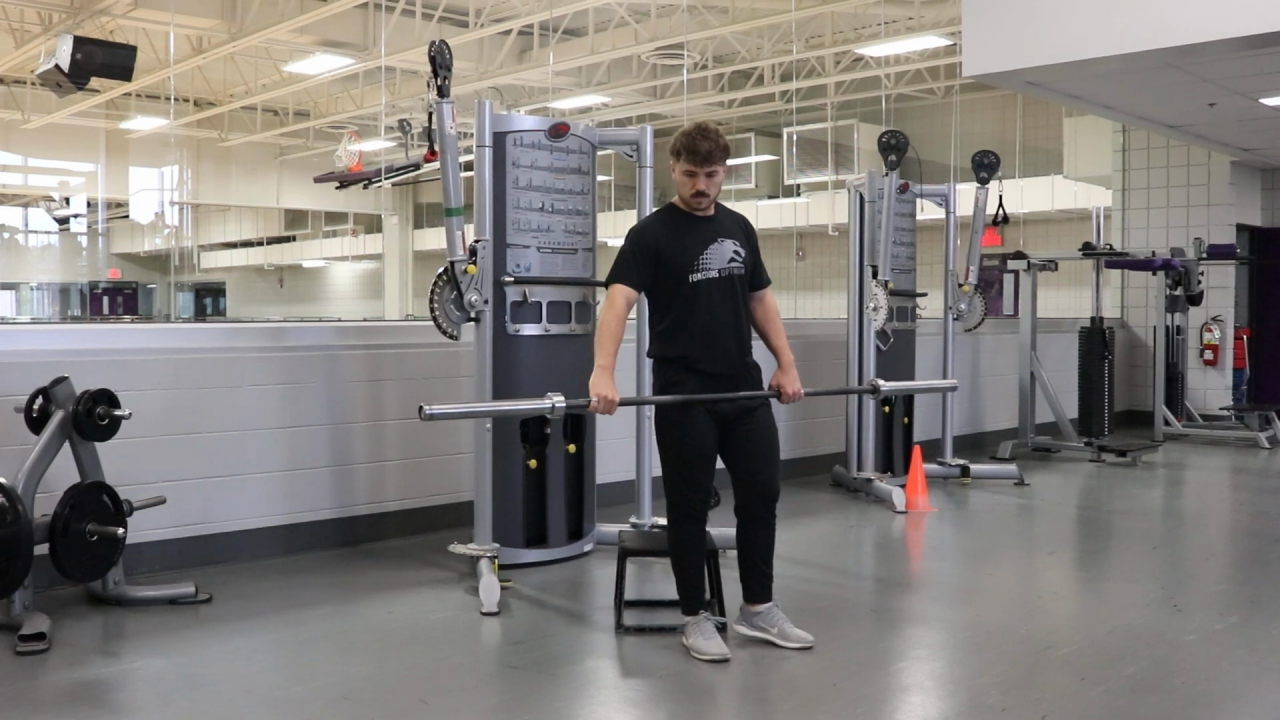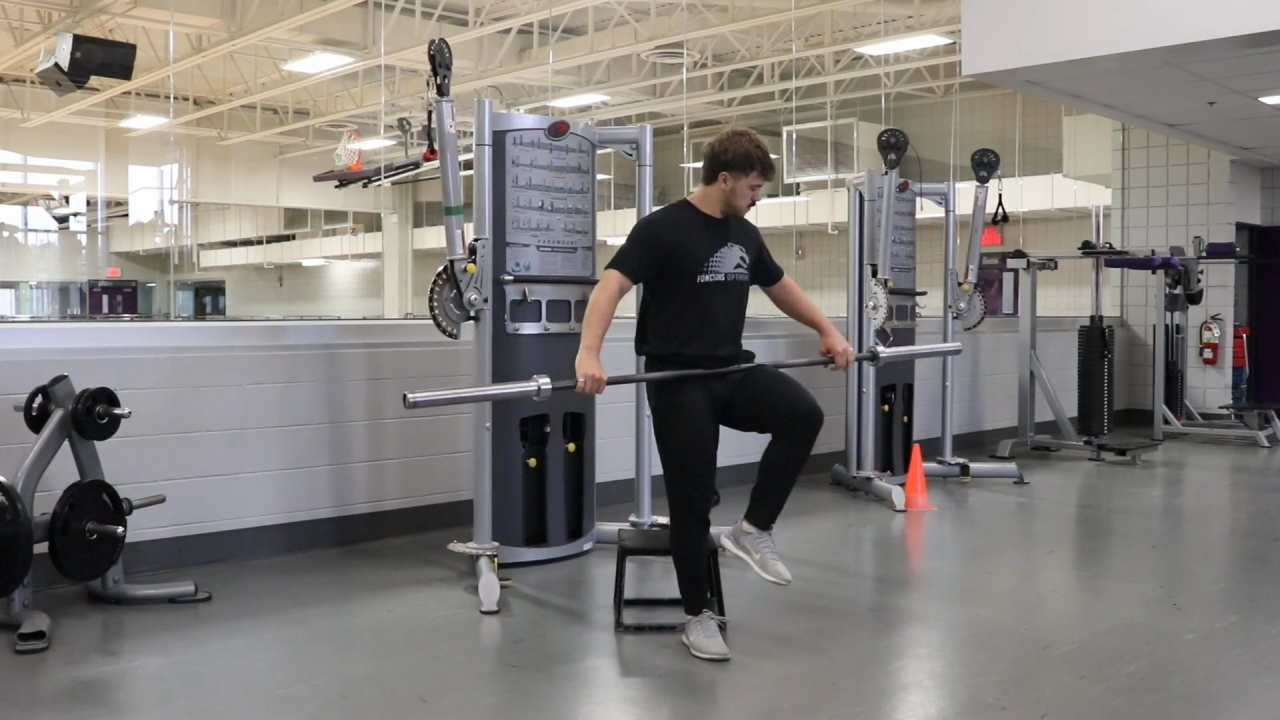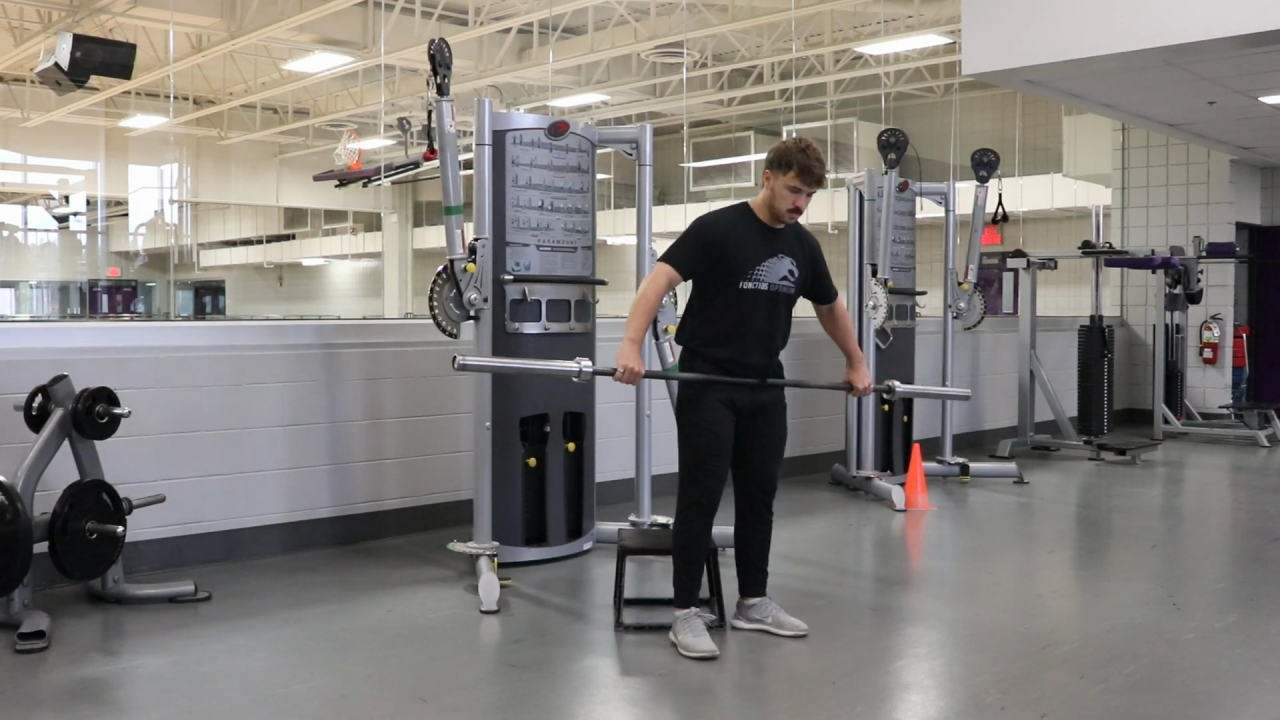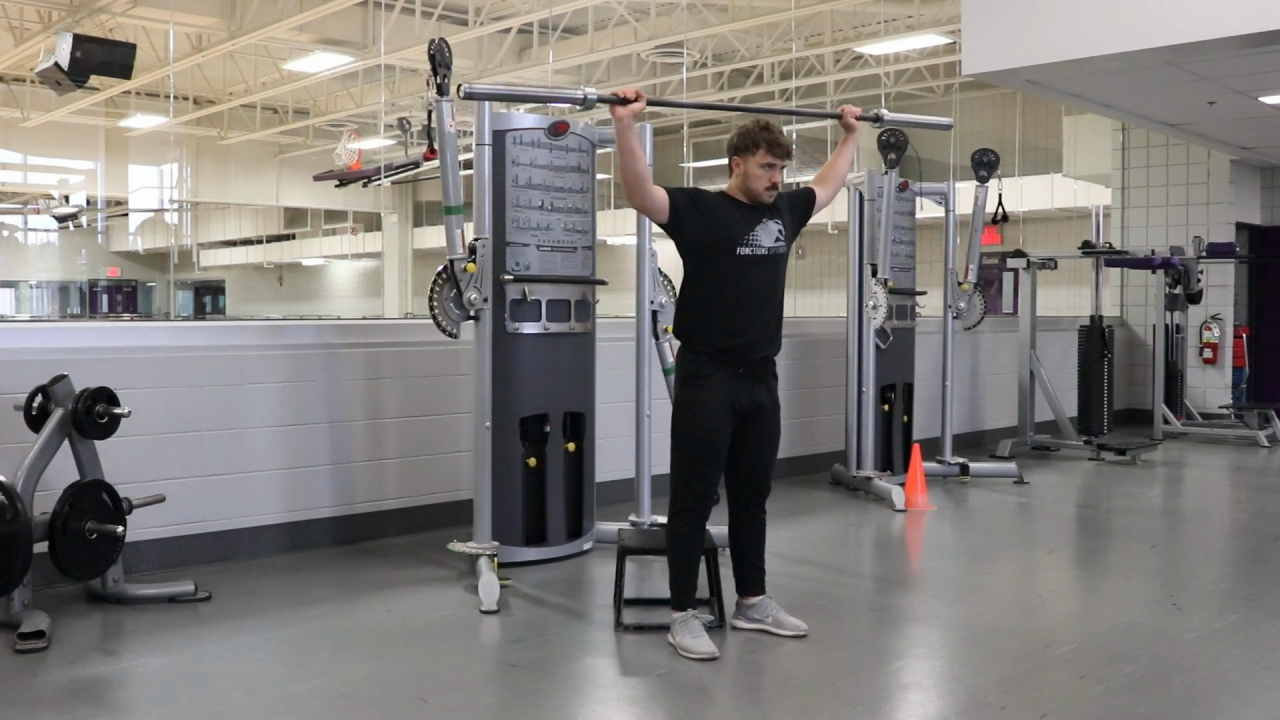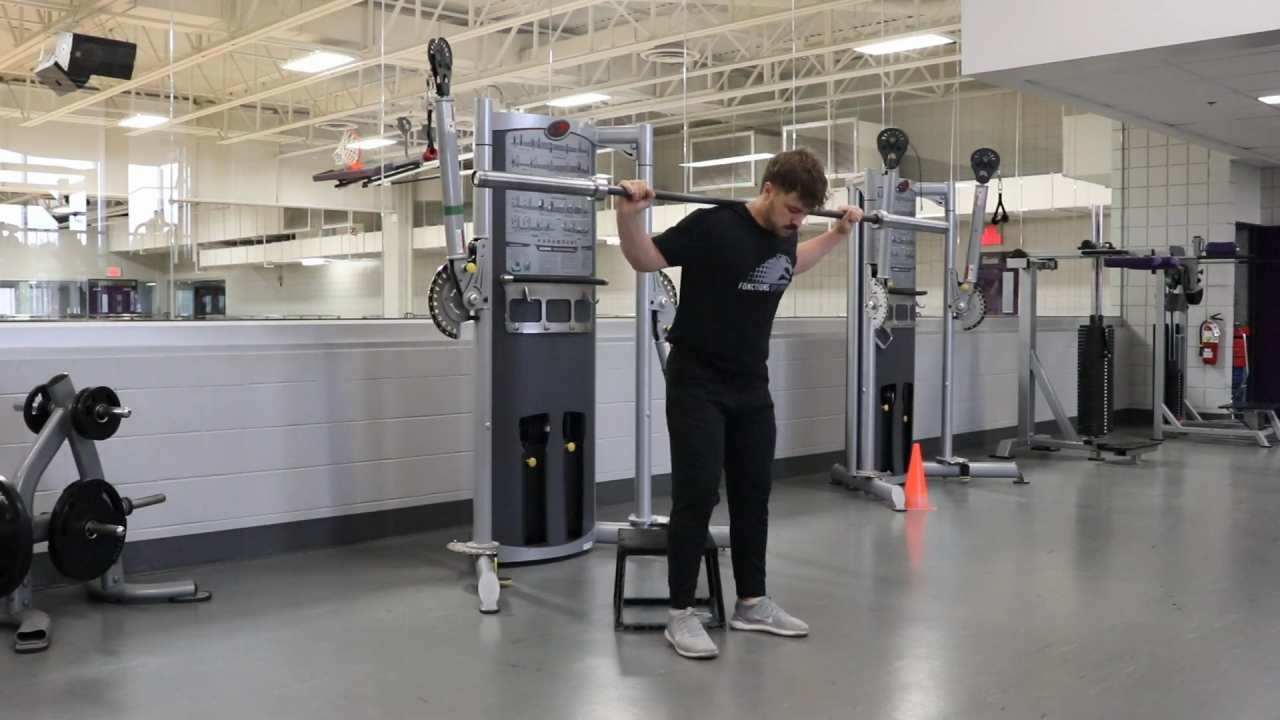
dt=1s
person 1, frame 1
left shoulder: (739, 228)
right shoulder: (652, 233)
left elbow: (761, 298)
right elbow: (619, 299)
left wrist: (786, 363)
right wrist: (603, 372)
left hip: (744, 387)
right hip: (684, 393)
left knee: (761, 494)
right knee: (690, 506)
left ankle: (758, 608)
right ankle: (696, 617)
person 1, frame 2
left shoulder: (744, 233)
right shoulder: (662, 228)
left elbow: (779, 286)
right elbow: (611, 285)
left wrist: (828, 330)
right wrist: (588, 352)
left hip: (734, 371)
right hip: (678, 381)
left knee: (803, 414)
right knee: (692, 501)
left ankle: (753, 528)
right ankle: (698, 615)
person 1, frame 3
left shoulder: (804, 246)
right shoulder: (717, 229)
left elbow: (830, 307)
right elbow: (660, 279)
left wrist: (856, 363)
right wrist: (631, 344)
left hip: (765, 386)
right hip: (708, 382)
left knee: (759, 496)
right knee: (700, 495)
left ankle: (753, 601)
right ankle: (686, 612)
person 1, frame 4
left shoulder: (782, 212)
right shoulder: (699, 209)
left elbow: (827, 185)
right elbow: (639, 193)
left wrist: (850, 133)
right wrist: (624, 123)
left hip: (761, 379)
right hip: (708, 378)
left knee: (752, 496)
right knee: (694, 499)
left ankle: (752, 600)
right ankle: (683, 614)
person 1, frame 5
left shoulder: (782, 237)
right shoulder: (713, 225)
right elbow: (646, 259)
left wrist: (839, 233)
right wrist: (628, 213)
left hip: (751, 384)
right hip: (698, 382)
left knee: (753, 495)
right knee: (697, 496)
left ankle: (752, 601)
right ankle: (681, 613)
